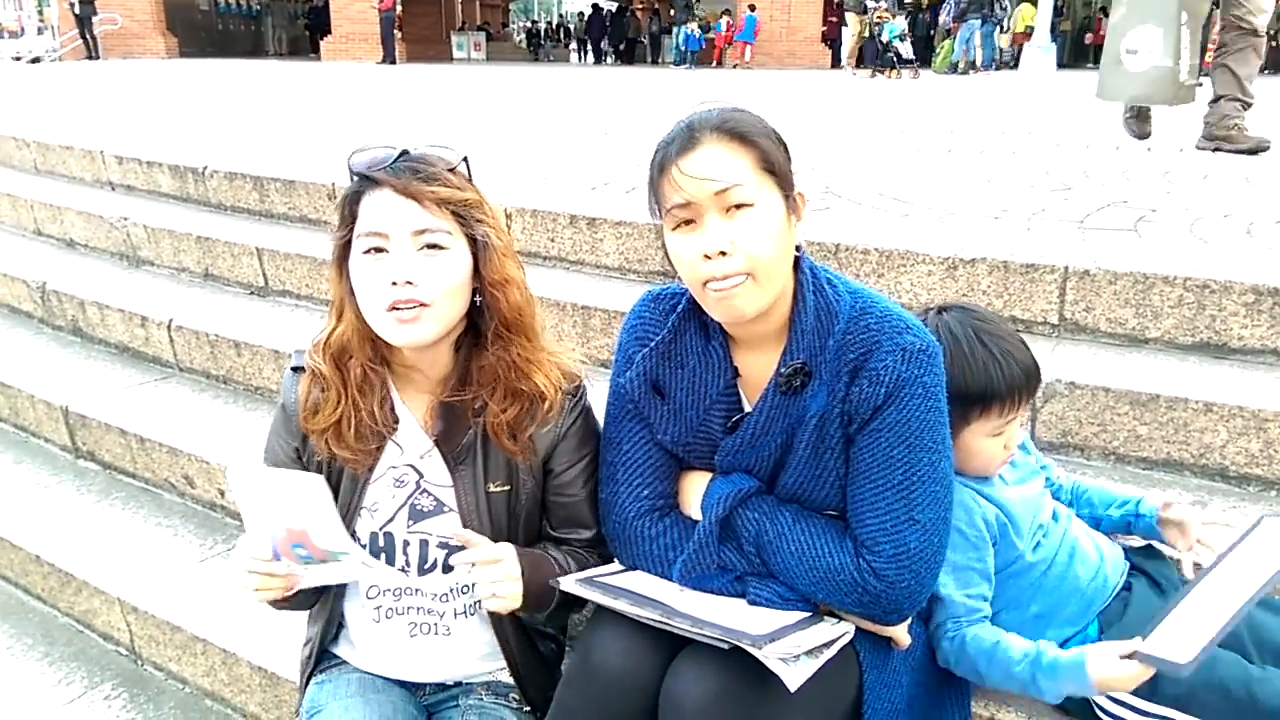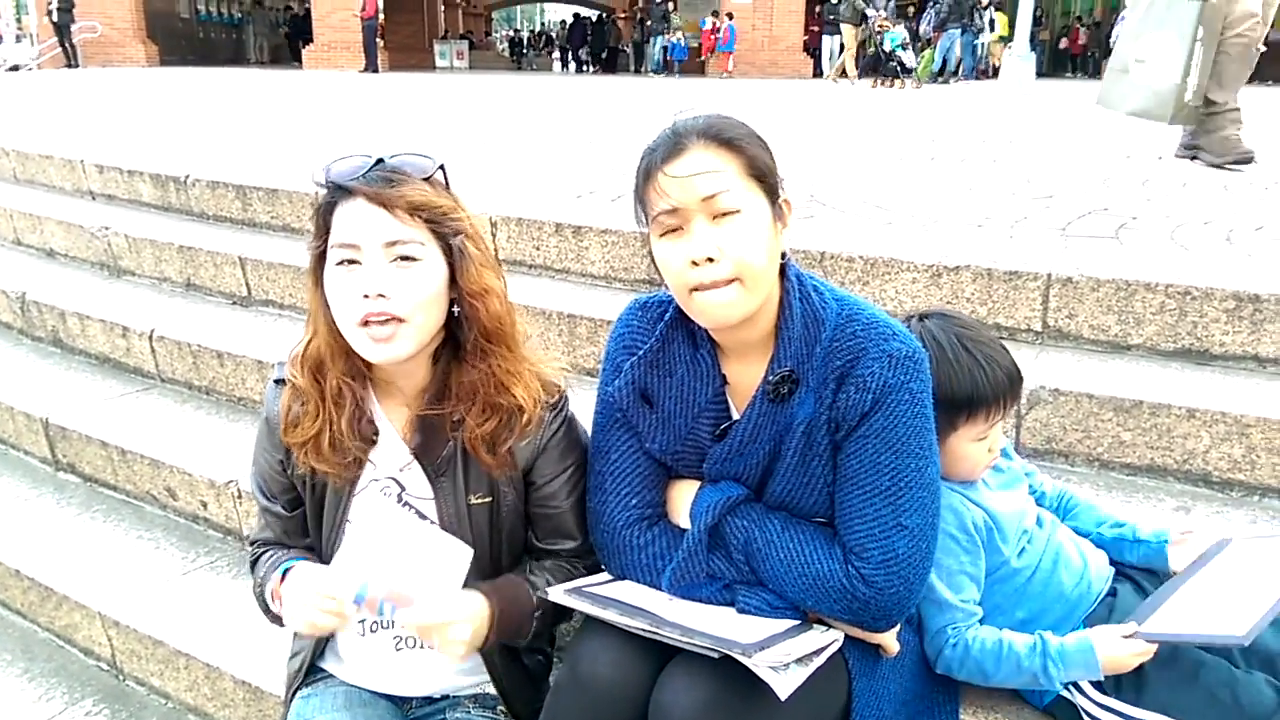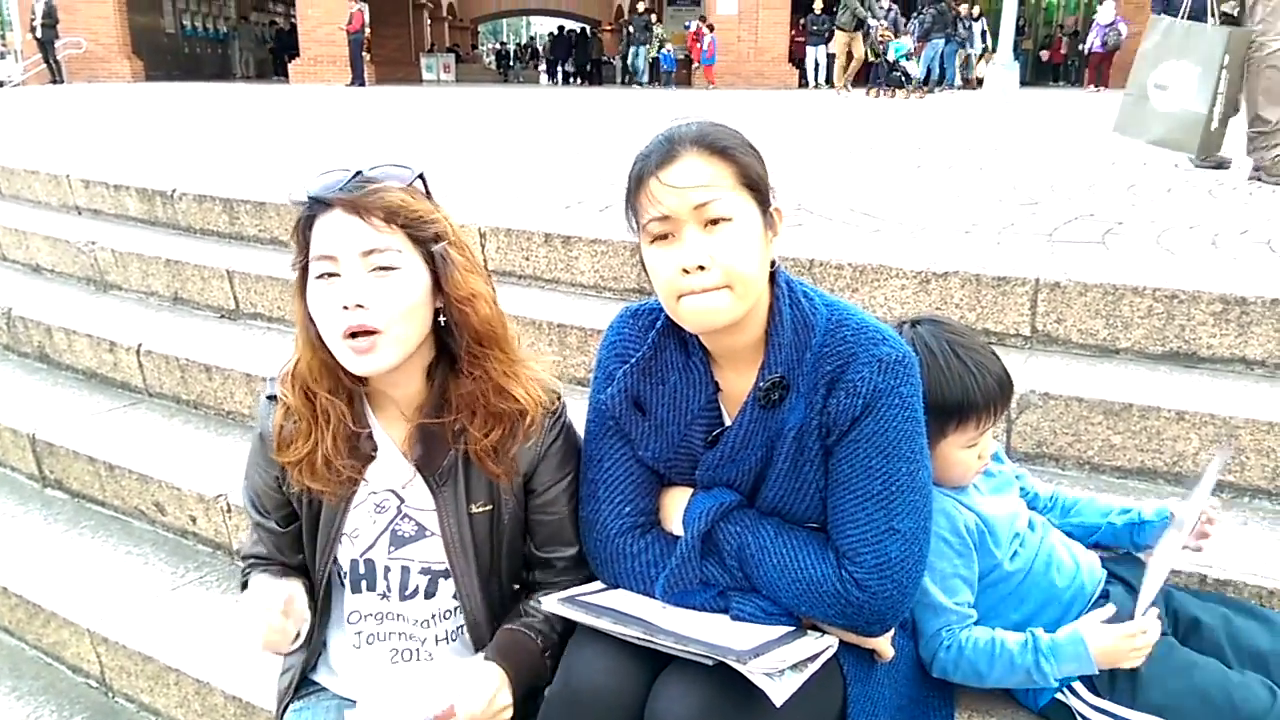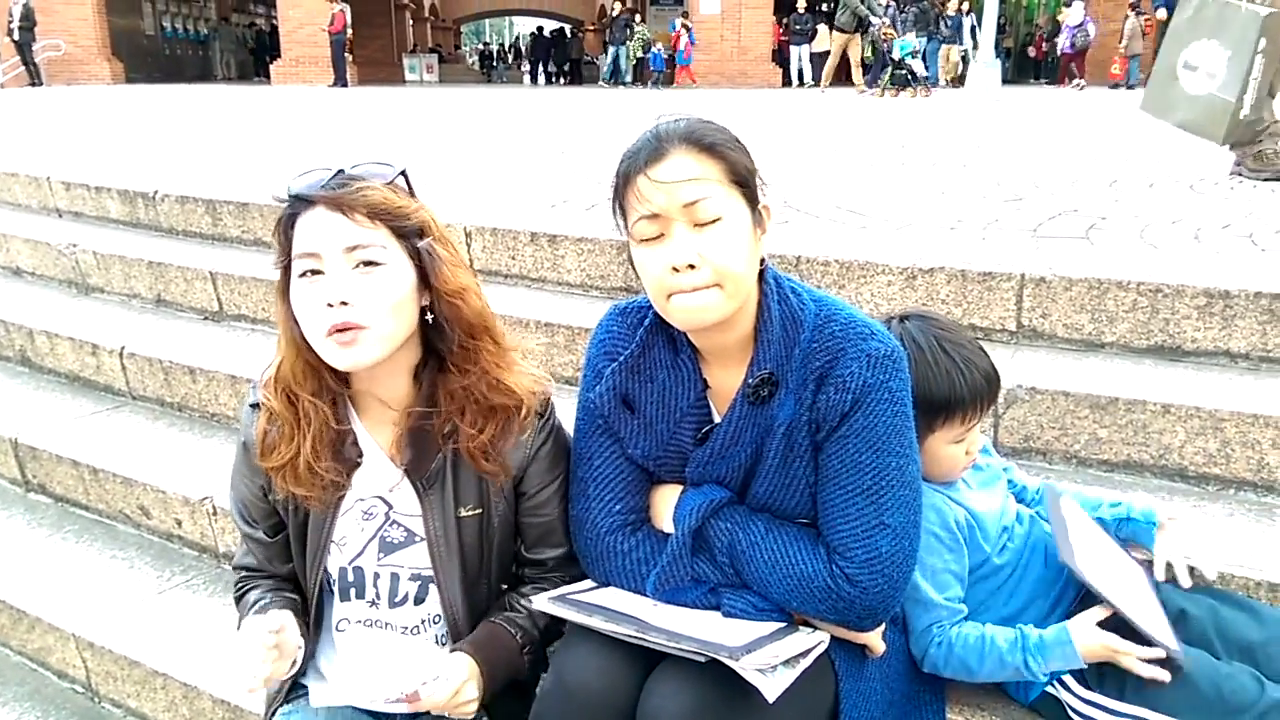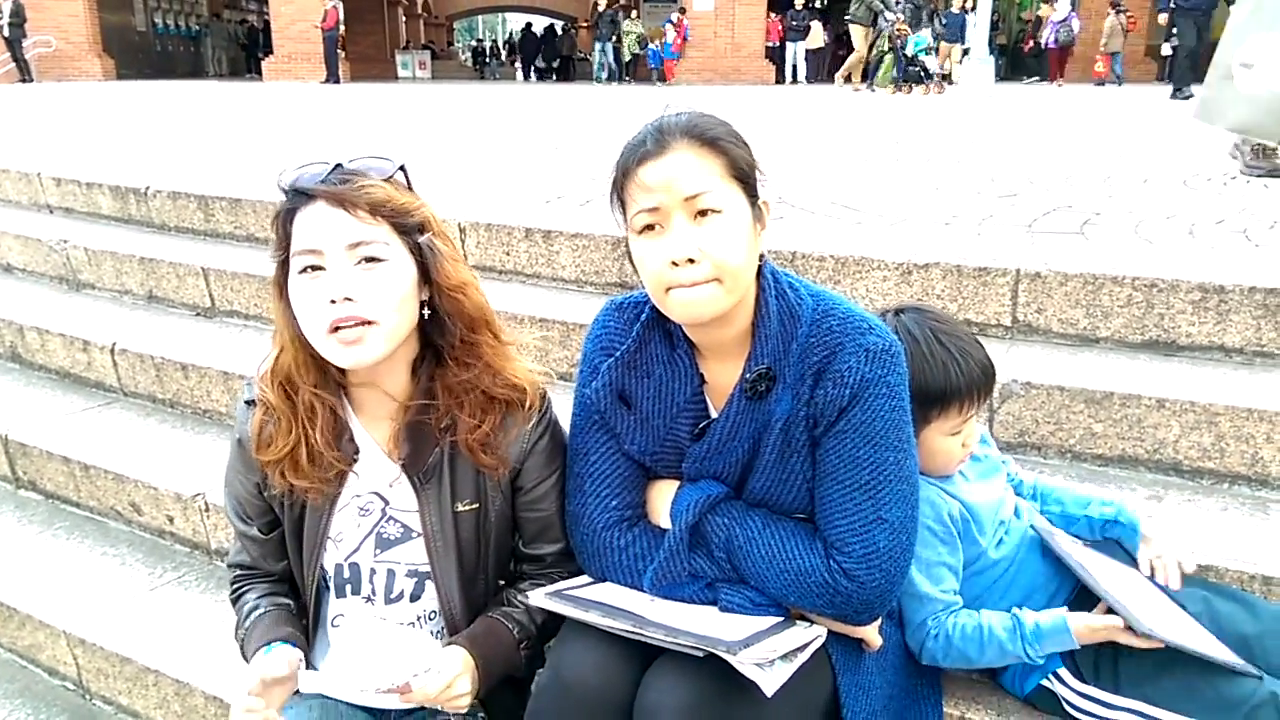
dt=0.3s
person 1, frame 1
left shoulder: (890, 353)
right shoulder: (654, 330)
left elbow: (890, 583)
right elbow: (637, 527)
left wrist: (718, 501)
right wrist: (814, 576)
right hip: (690, 597)
right knee: (611, 663)
person 1, frame 2
left shoulder: (877, 361)
right shoulder: (642, 337)
left elbow: (879, 591)
right elbow: (625, 537)
left wrist: (707, 509)
right wrist: (806, 587)
right hip: (679, 608)
right knee: (600, 671)
person 1, frame 3
left shoulder: (866, 365)
right shoulder: (633, 345)
left elbow: (872, 595)
right elbow: (617, 546)
left wrist: (700, 516)
right wrist: (795, 591)
right hip: (671, 615)
person 1, frame 4
left shoulder: (856, 361)
right shoulder: (622, 344)
left elbow: (863, 590)
right elbow: (608, 544)
left wrist: (690, 513)
right wrist: (789, 592)
person 1, frame 5
left shoulder: (853, 354)
right shoulder: (619, 337)
left elbow: (861, 583)
right elbow: (605, 539)
left wrist: (687, 508)
right wrist: (788, 583)
right hip: (660, 606)
person 2, frame 1
left shoulder: (545, 399)
right shoulder: (316, 392)
left elbow: (585, 550)
left wrist: (527, 573)
right wrist: (278, 564)
right hip: (357, 669)
person 2, frame 2
left shoulder: (527, 409)
right shoulder: (297, 404)
left elbow: (568, 562)
right elbow: (277, 545)
left wrist: (492, 610)
right wrist: (294, 584)
person 2, frame 3
left shoulder: (526, 416)
right shoulder: (291, 418)
left elbow: (564, 573)
right elbow: (269, 562)
left wrist: (509, 666)
right wrist: (279, 600)
person 2, frame 4
left shoulder: (513, 417)
right shoulder: (275, 423)
left elbow: (552, 576)
right elbow: (264, 573)
left wrist: (481, 663)
right wrist: (273, 627)
person 2, frame 5
left shoulder: (509, 411)
right shoulder: (270, 419)
left elbow: (550, 572)
right elbow: (258, 574)
left wrist: (476, 657)
right wrist: (275, 653)
person 3, frame 1
left shoulder: (1003, 447)
right shoulder: (955, 513)
right elbow: (961, 635)
left wrist: (1148, 515)
right wrist: (1068, 671)
right hip: (1094, 648)
person 3, frame 2
left shoulder: (987, 458)
right shoulder: (943, 521)
left elbow: (1056, 503)
right elbow: (954, 645)
left wrist: (1156, 546)
right wrist: (1079, 656)
right hip: (1075, 661)
person 3, frame 3
left shoulder: (977, 462)
right shoulder: (935, 525)
left elbow: (1051, 505)
right elbow: (948, 648)
left wrist: (1157, 523)
right wrist: (1071, 650)
right hip: (1071, 669)
person 3, frame 4
left shoulder: (965, 457)
right shoulder: (924, 520)
left elbow: (1036, 498)
right elbow: (939, 644)
left wrist: (1142, 520)
right wrist: (1062, 645)
right hip: (1060, 661)
person 3, frame 5
left shoulder: (966, 445)
right shoulder: (920, 513)
right elbow: (935, 634)
left wrist: (1129, 523)
right wrist: (1057, 631)
right hip: (1055, 653)
